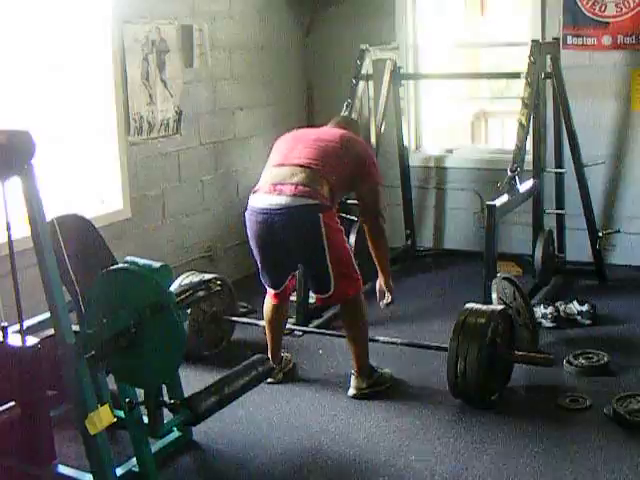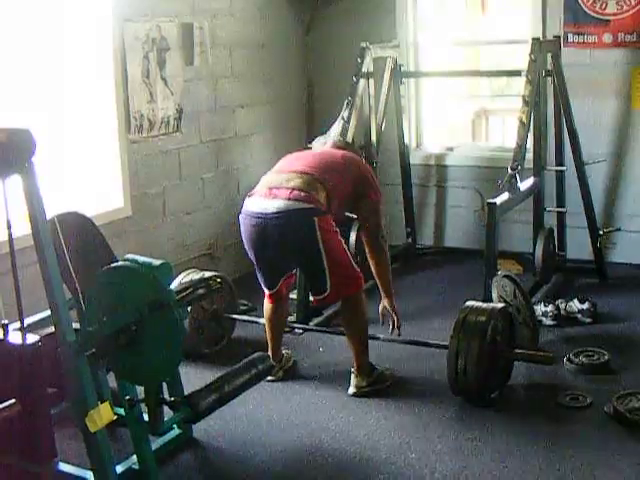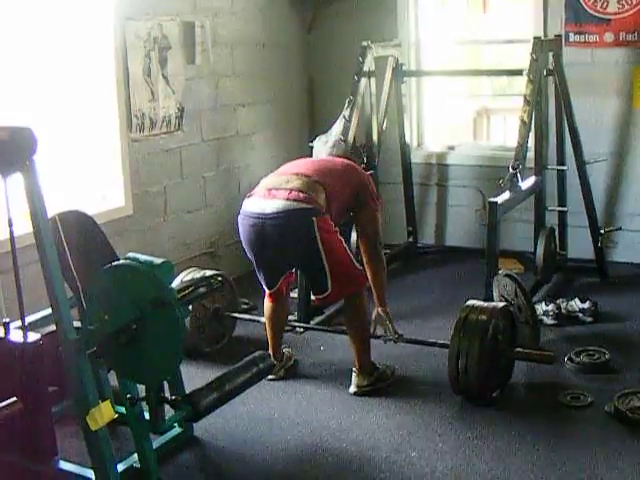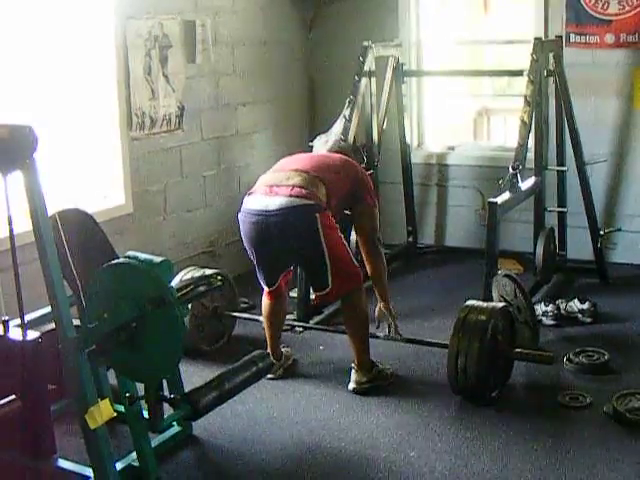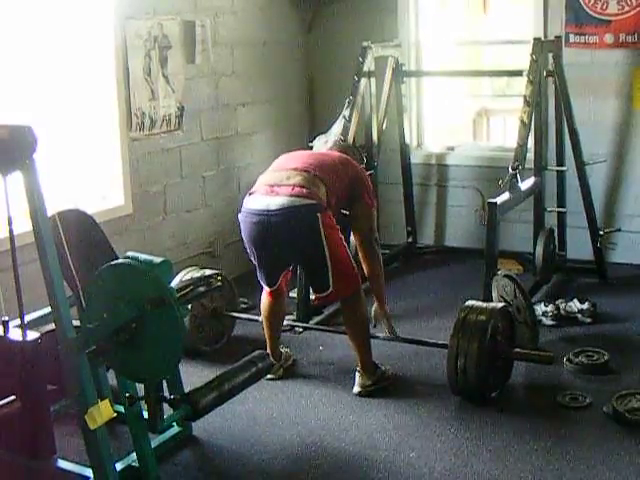
dt=0.2s
person 1, frame 1
left shoulder: (290, 136)
right shoulder: (358, 146)
right elbow: (372, 217)
right wrist: (384, 275)
left hip: (257, 208)
right hip: (305, 210)
left knee: (277, 290)
right knee: (348, 293)
left ankle: (276, 363)
right ankle: (362, 376)
person 1, frame 2
left shoulder: (294, 157)
right shoulder: (359, 167)
right elbow: (374, 239)
right wrist: (388, 298)
left hip: (251, 213)
right hip: (299, 215)
left knee: (275, 289)
right knee: (350, 290)
left ankle: (276, 362)
right ankle: (363, 375)
person 1, frame 3
left shoulder: (296, 166)
right shoulder: (359, 177)
right elbow: (371, 248)
right wrist: (381, 305)
left hip: (250, 215)
right hip: (298, 216)
left knee: (274, 288)
right knee: (352, 287)
left ankle: (276, 360)
right ankle: (364, 373)
person 1, frame 4
left shoulder: (291, 161)
right shoulder: (356, 173)
right elbow: (370, 243)
right wrist: (384, 301)
left hip: (250, 212)
right hip: (300, 213)
left knee: (273, 286)
right knee: (350, 287)
left ankle: (275, 360)
right ankle: (363, 371)
person 1, frame 5
left shoulder: (288, 158)
right shoulder: (355, 171)
right elbow: (367, 242)
right wrist: (380, 303)
left hip: (251, 211)
right hip: (301, 212)
left knee: (272, 286)
right knee: (348, 290)
left ankle: (274, 360)
right ankle: (367, 374)
